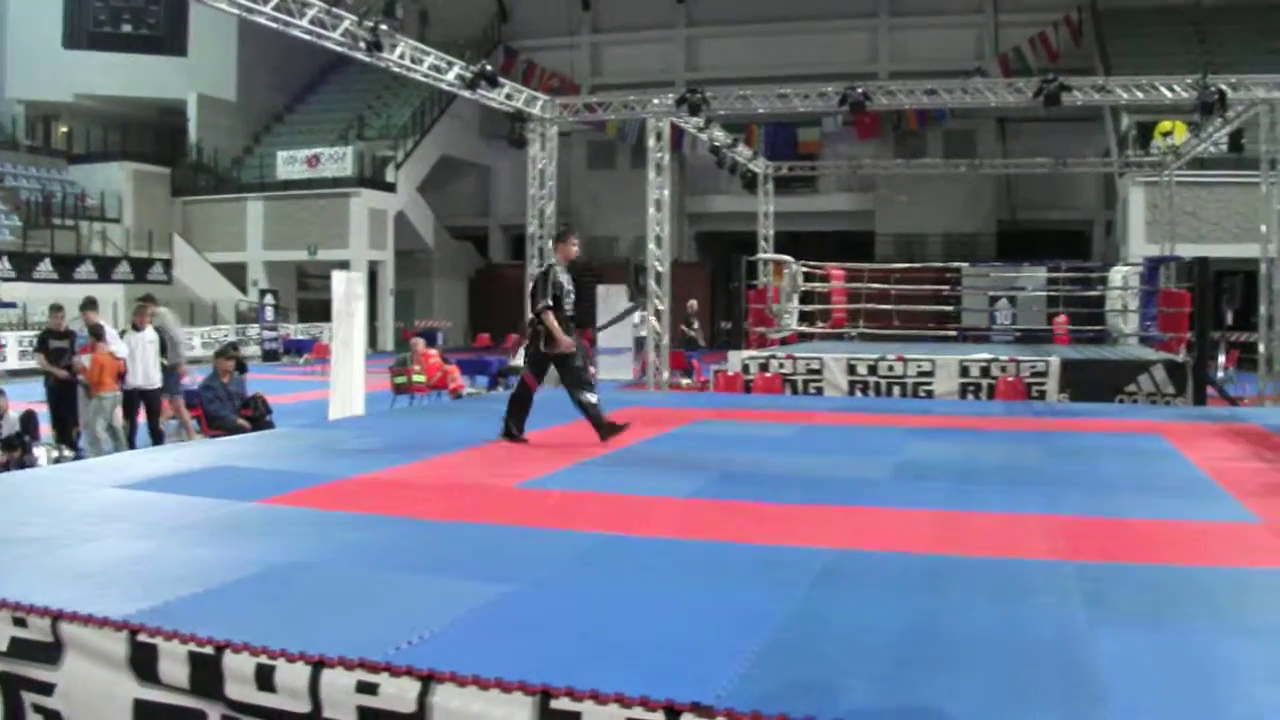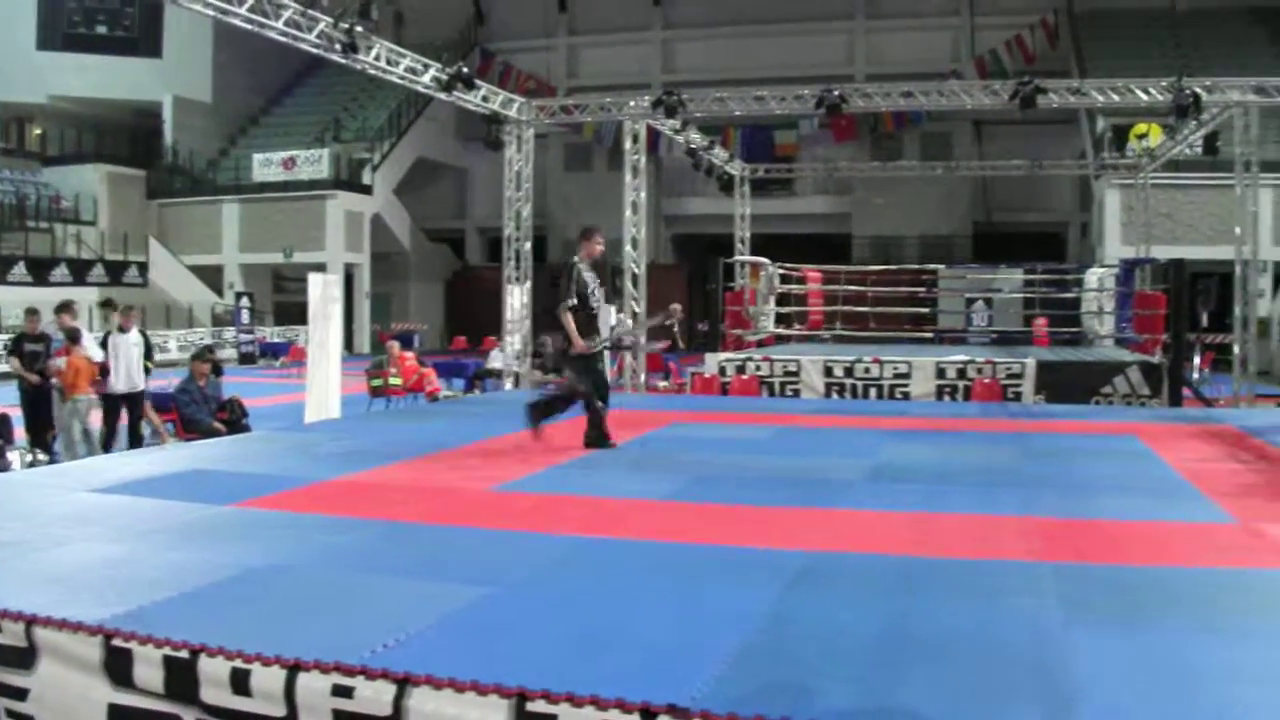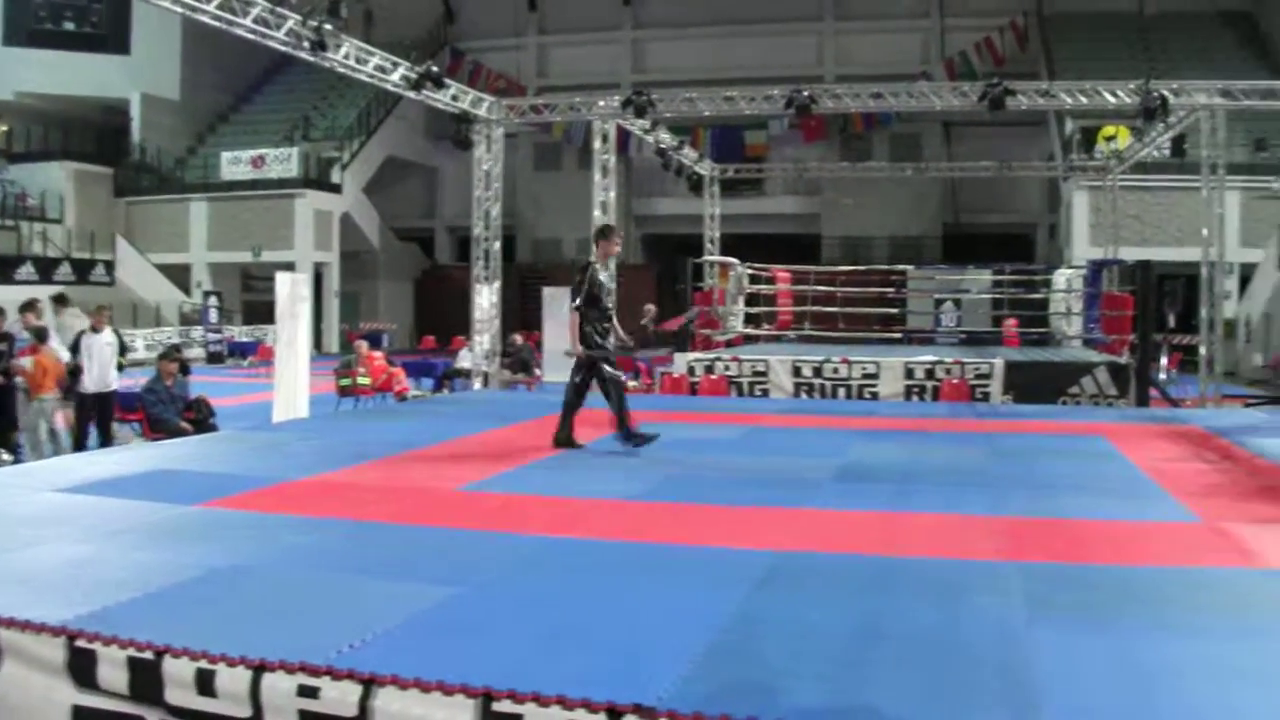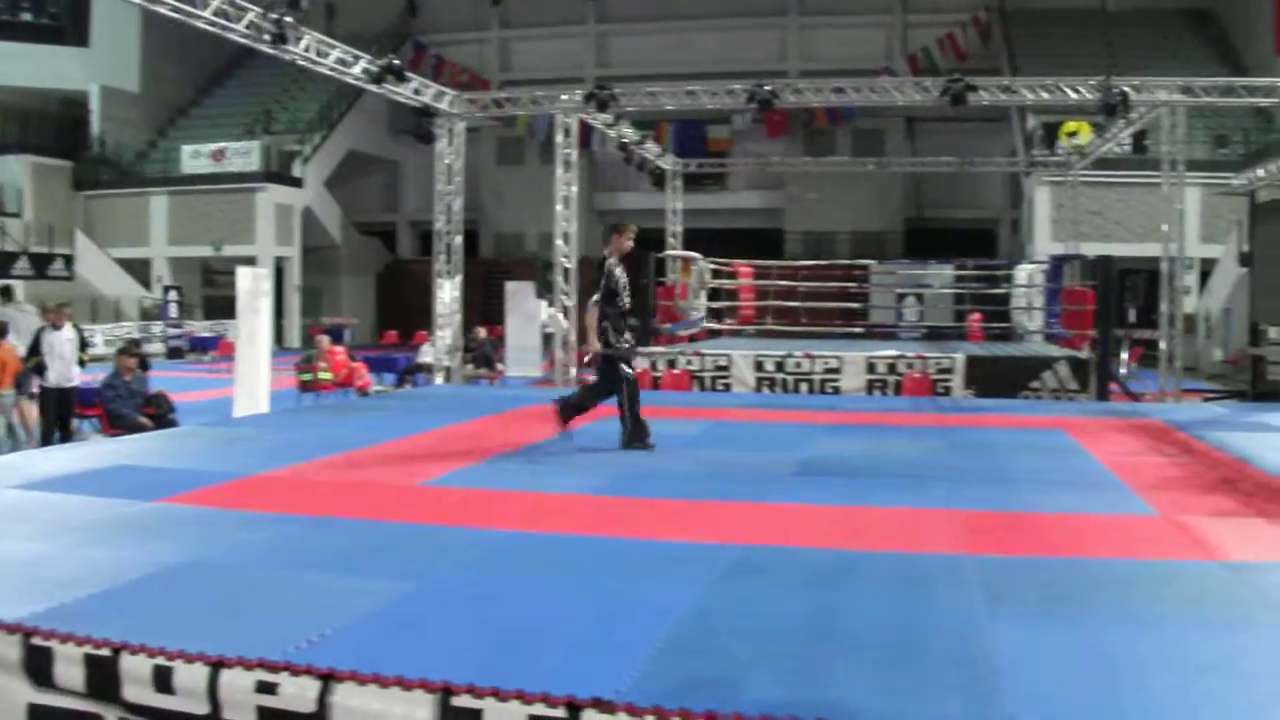
dt=0.2s
person 1, frame 1
left shoulder: (564, 273)
right shoulder: (549, 273)
right elbow: (544, 310)
right wrist: (561, 337)
left hip: (564, 338)
right hip: (546, 340)
left knee: (582, 380)
right knee: (529, 384)
left ankle: (602, 427)
right ankle: (511, 429)
person 1, frame 2
left shoulder: (590, 271)
right shoulder: (573, 270)
right elbow: (565, 309)
right wrist: (575, 339)
left hip: (590, 339)
right hip: (577, 340)
left knee: (600, 386)
right knee: (579, 388)
left ankle: (597, 435)
right ankle: (538, 410)
person 1, frame 3
left shoulder: (601, 270)
right shoulder: (588, 271)
right elbow: (575, 308)
left wrist: (620, 334)
right wrist: (575, 341)
left hip: (600, 337)
right hip: (591, 339)
left knee: (579, 386)
right knee: (615, 383)
left ankle: (563, 435)
right ankle: (627, 434)
person 1, frame 4
left shoulder: (617, 265)
right shoulder: (606, 266)
right elbow: (594, 305)
left wrist: (625, 332)
right wrist: (593, 338)
left hip: (615, 335)
right hip: (607, 336)
left knee: (606, 384)
right knee: (626, 383)
left ankle: (567, 408)
right ankle: (633, 436)
